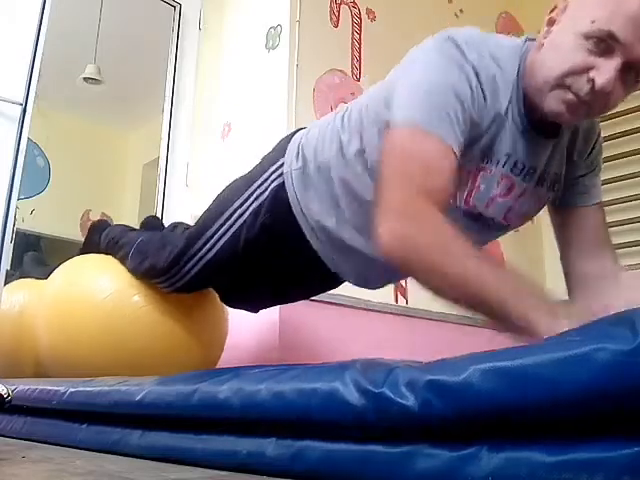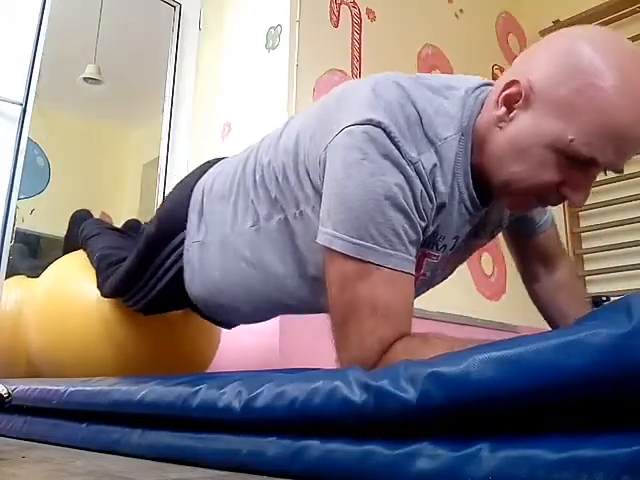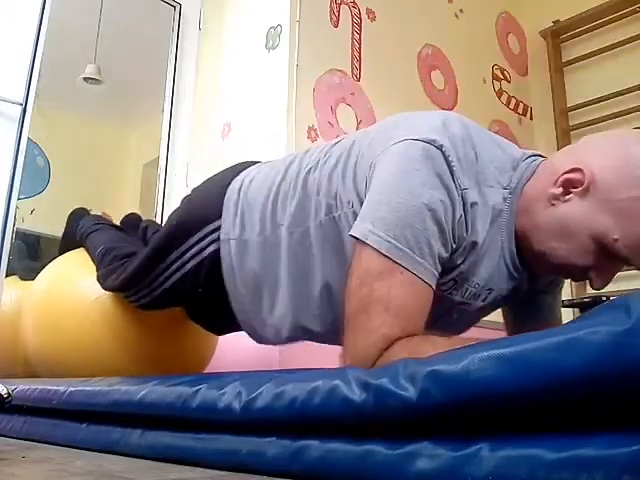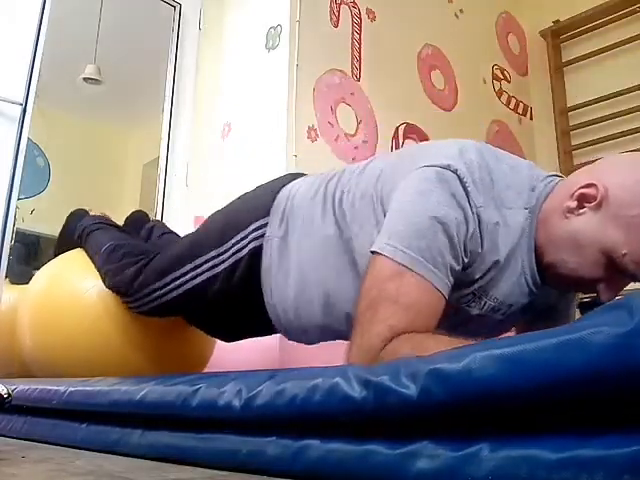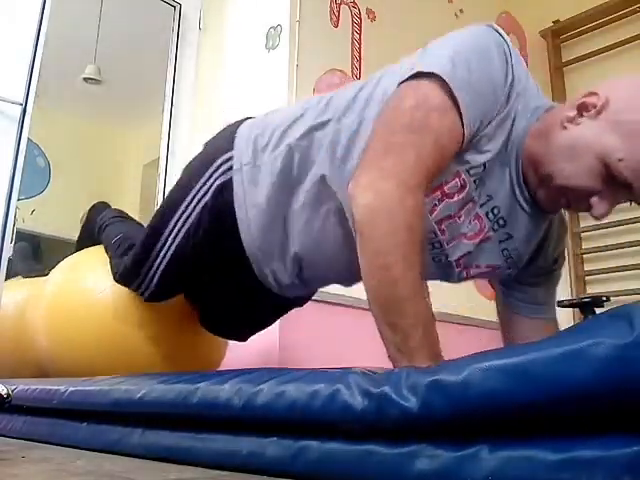
dt=0.7s
person 1, frame 1
left shoulder: (579, 136)
right shoulder: (461, 66)
left elbow: (592, 257)
right elbow: (404, 229)
right wrist: (556, 320)
left hip: (338, 250)
right hip: (294, 195)
left knee: (236, 293)
right knee: (173, 271)
left ankle: (160, 235)
right ankle: (111, 237)
person 1, frame 2
left shoulder: (513, 149)
right shoulder: (385, 140)
left elbow: (547, 266)
right elbow: (371, 359)
right hip: (206, 226)
right knee: (127, 288)
left ankle: (134, 236)
right ankle: (93, 233)
person 1, frame 3
left shoulder: (540, 241)
right shoulder: (437, 163)
right elbow: (371, 359)
right hip: (231, 225)
left knee: (202, 317)
right knee: (130, 281)
left ankle: (139, 232)
right ankle: (88, 230)
person 1, frame 4
left shoulder: (563, 268)
right shoulder: (458, 186)
right elbow: (376, 354)
left hip: (307, 297)
right hip: (277, 232)
left knee: (196, 312)
right knee: (145, 282)
left ankle: (150, 233)
right ankle: (87, 231)
person 1, frame 5
left shoulder: (541, 240)
right shoulder: (489, 63)
right elbow: (380, 191)
right hip: (251, 177)
left knee: (219, 322)
right knee: (146, 279)
right ankle: (106, 224)
